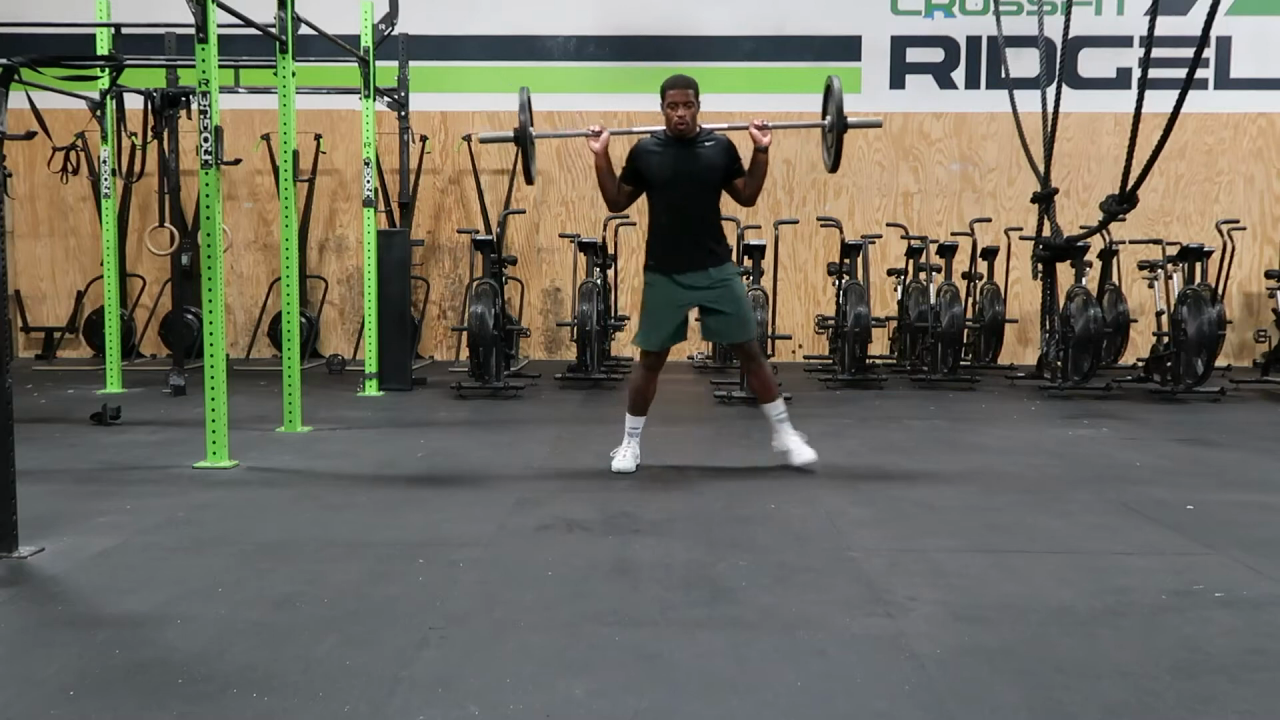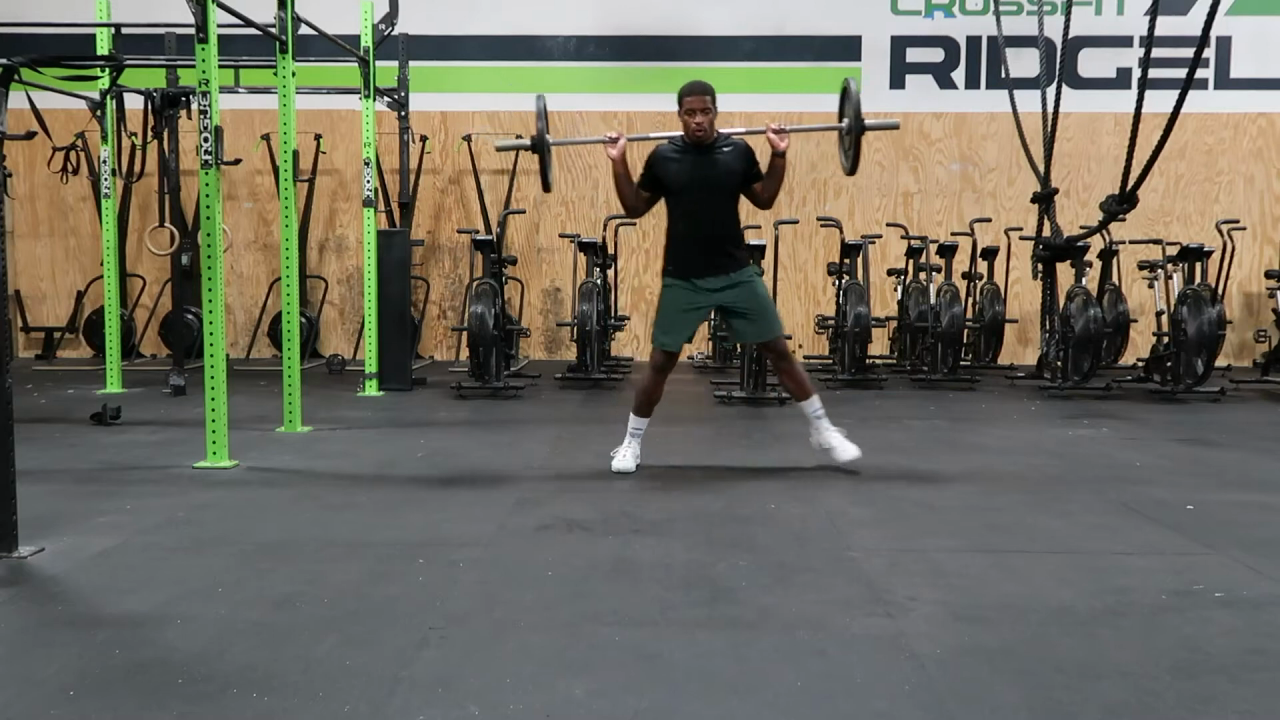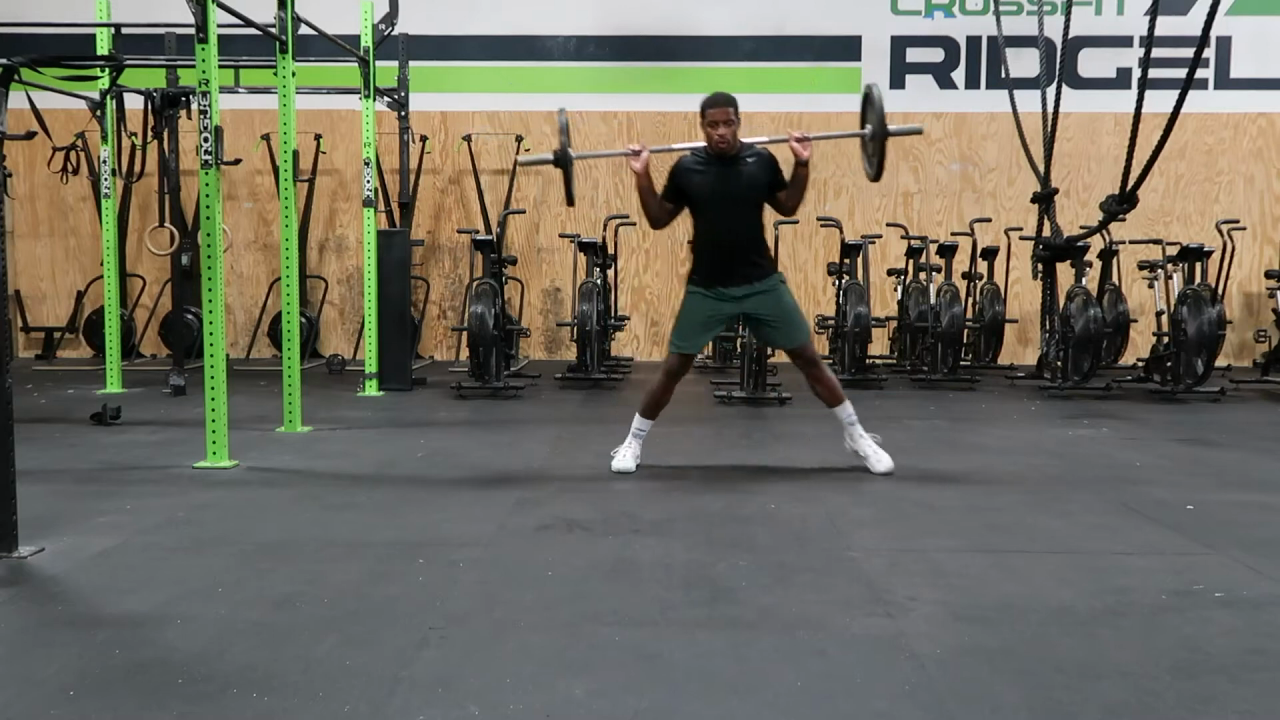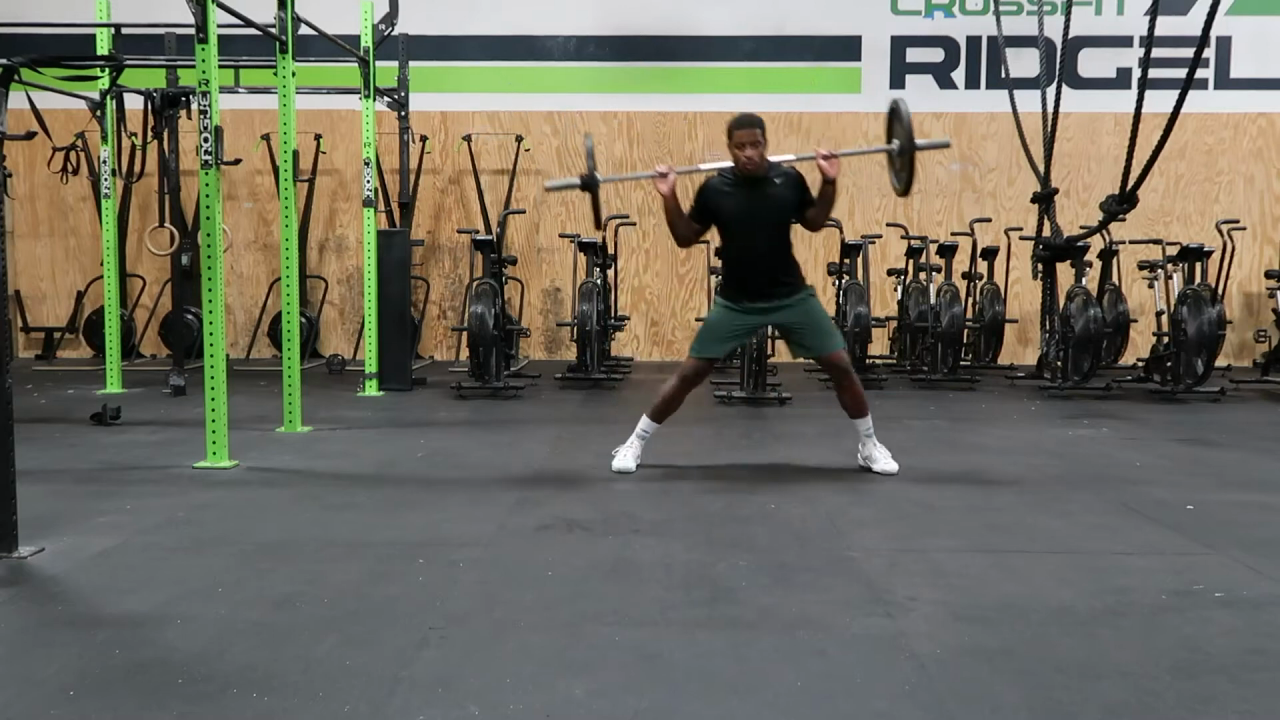
dt=0.1s
person 1, frame 1
left shoulder: (720, 146)
right shoulder: (645, 150)
left elbow: (747, 197)
right elbow: (616, 203)
left wrist: (761, 150)
right wrist: (601, 156)
left hip: (716, 269)
right hip: (664, 273)
left knee: (749, 351)
right knee: (650, 359)
left ankle: (784, 433)
right ankle: (630, 443)
person 1, frame 2
left shoulder: (738, 151)
right shoulder: (663, 156)
left elbow: (764, 200)
right elbow: (634, 208)
left wrist: (779, 154)
right wrist: (618, 162)
left hip: (737, 273)
right hip: (682, 279)
left knee: (778, 351)
right knee: (661, 362)
left ankle: (823, 430)
right ankle: (631, 443)
person 1, frame 3
left shoulder: (761, 160)
right shoulder: (686, 167)
left elbow: (787, 207)
right elbow: (658, 220)
left wrist: (801, 163)
right wrist: (642, 174)
left hip: (761, 281)
right hip: (707, 287)
left knee: (807, 356)
right knee: (675, 366)
left ankle: (857, 436)
right ankle: (633, 443)
person 1, frame 4
left shoulder: (789, 179)
right shoulder: (714, 189)
left elbow: (815, 222)
right elbow: (685, 239)
left wrist: (829, 181)
right wrist: (668, 198)
left hip: (792, 295)
right hip: (736, 301)
left knee: (839, 365)
right knee: (690, 373)
left ankle: (870, 445)
right ankle: (634, 443)
